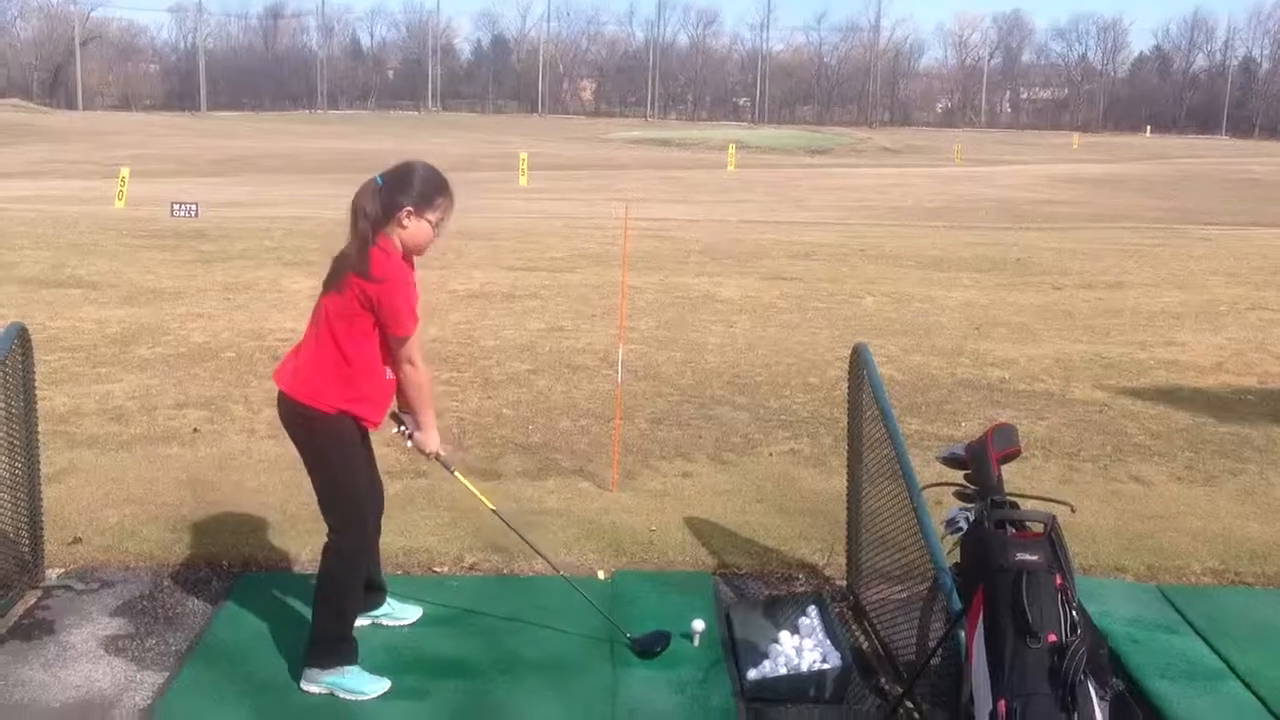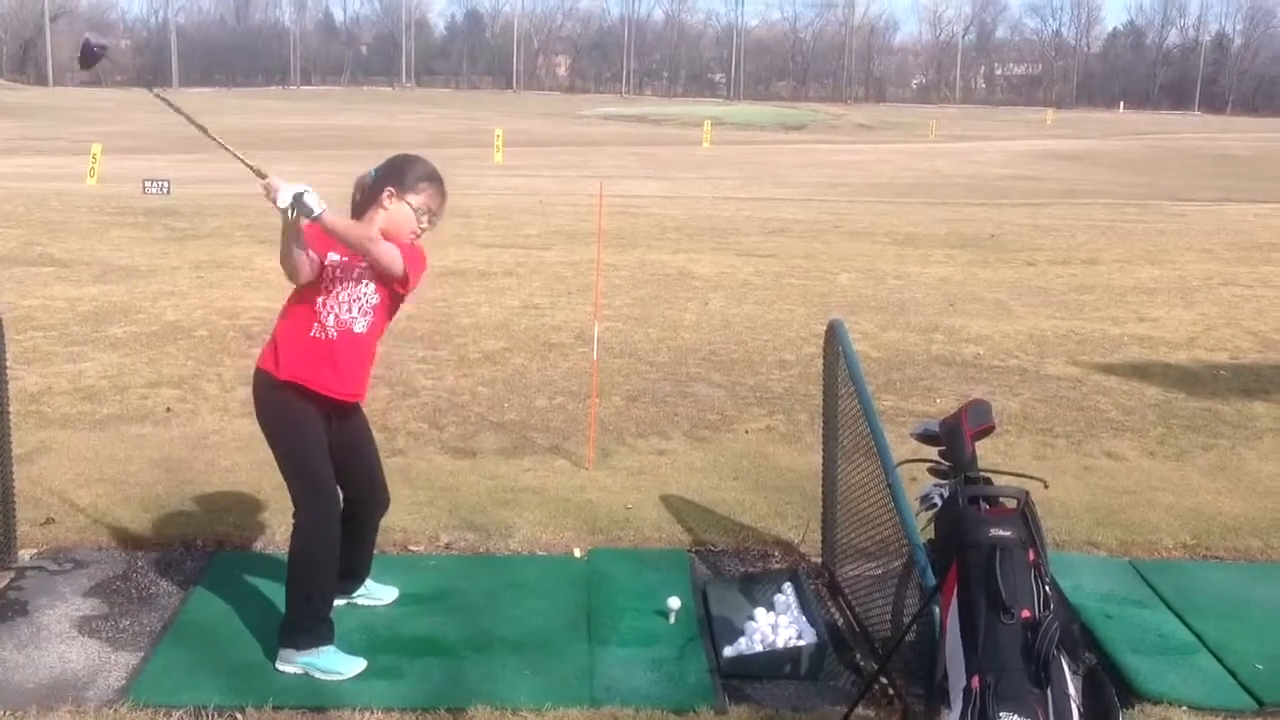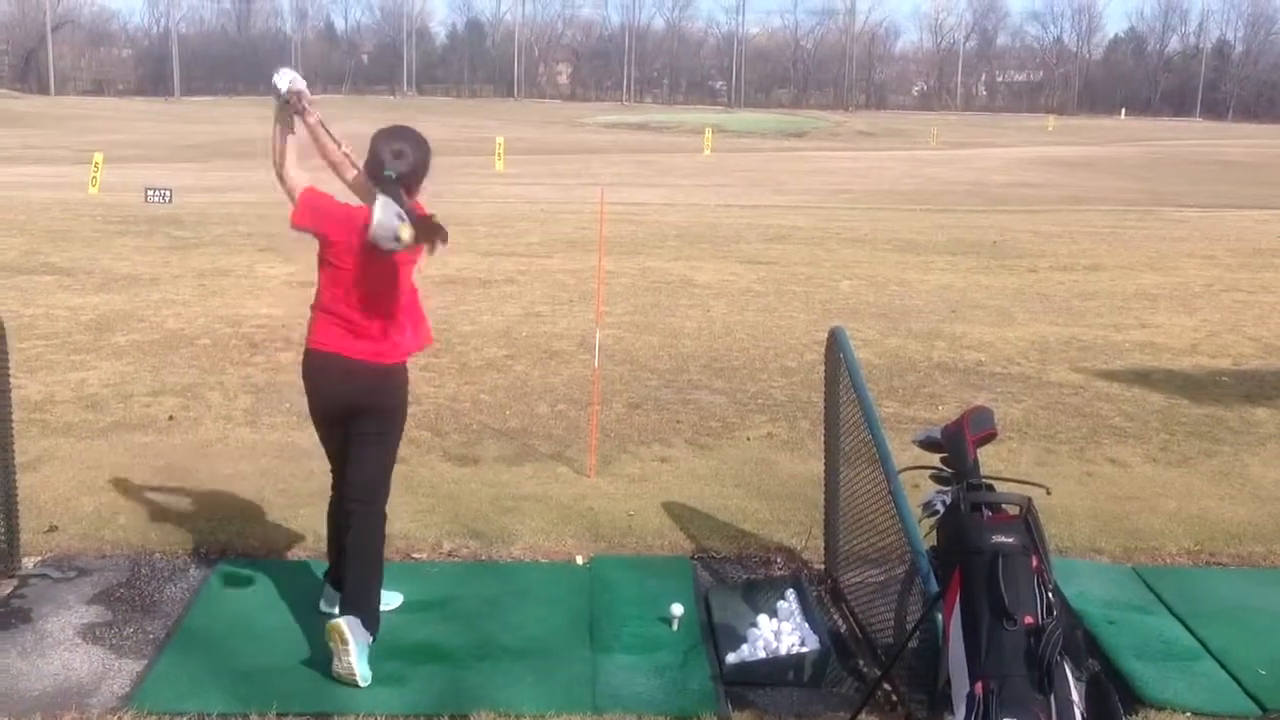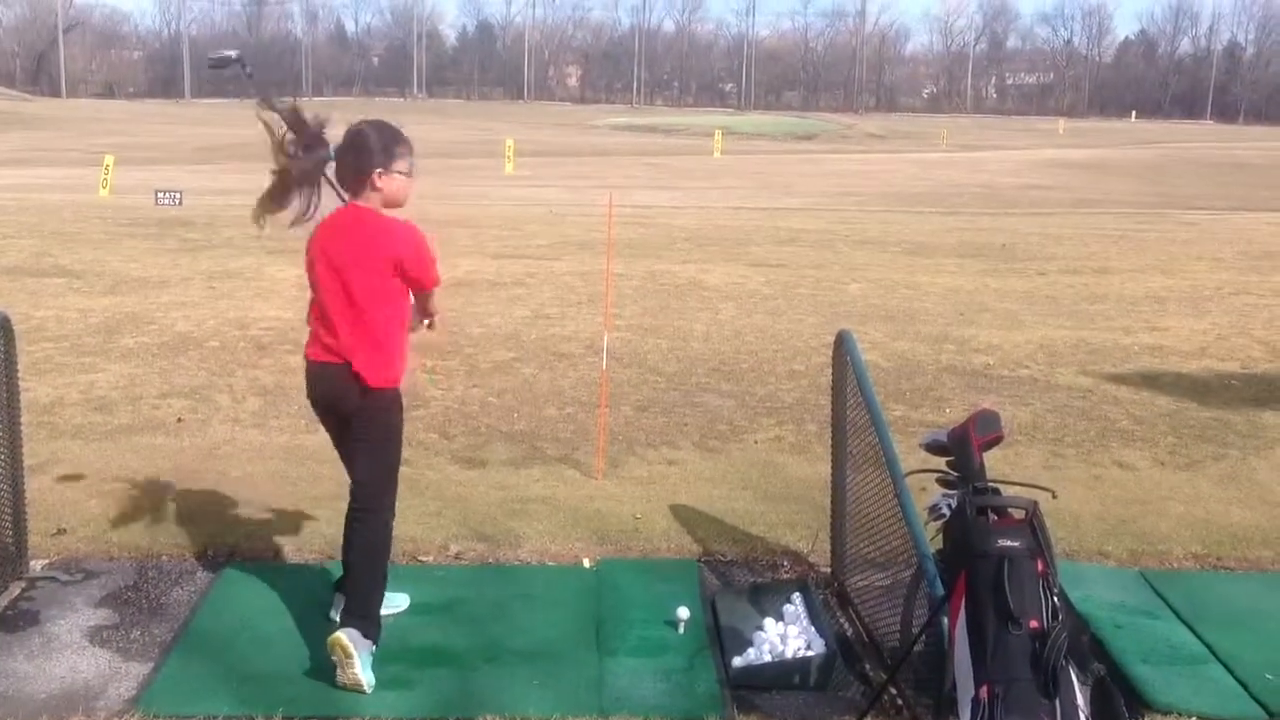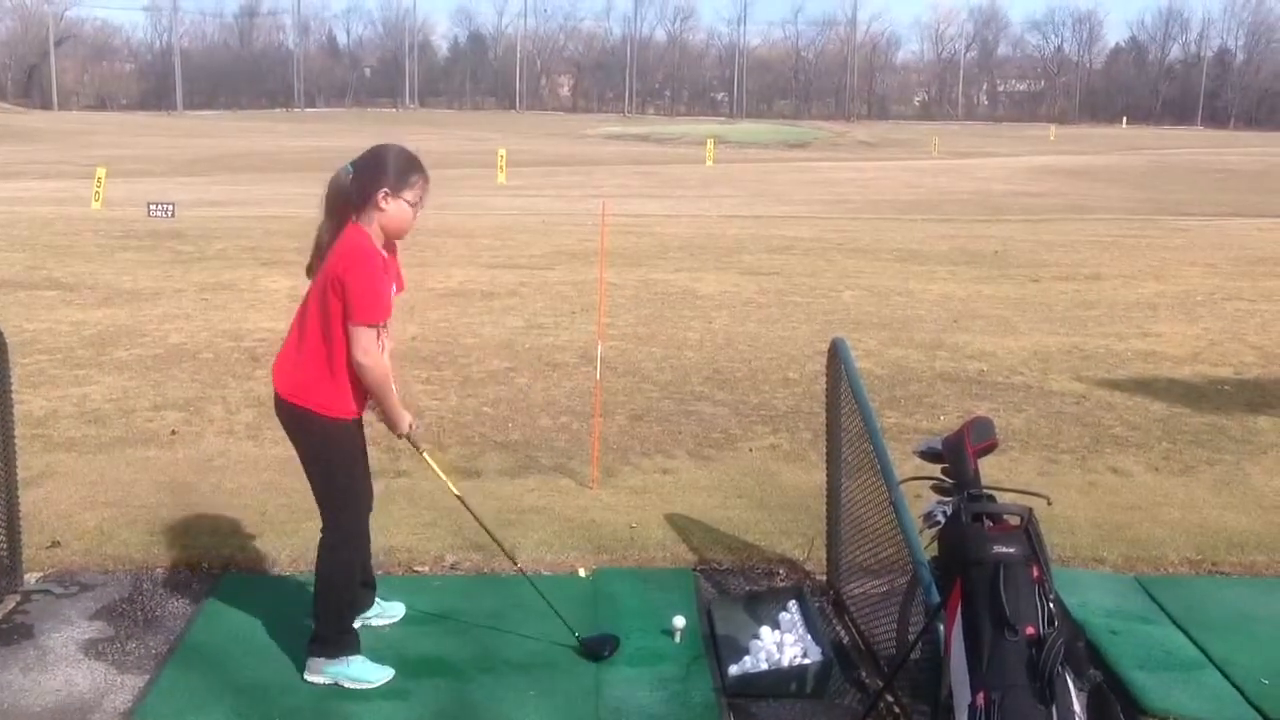
dt=1s
person 1, frame 1
left shoulder: (373, 256)
right shoulder: (389, 272)
left elbow: (387, 354)
right elbow: (410, 360)
left wrist: (407, 413)
right wrist: (427, 427)
left hip: (334, 401)
right hip: (320, 408)
left knee: (367, 502)
right knee: (351, 524)
left ankle: (366, 601)
right ankle: (326, 664)
person 1, frame 2
left shoulder: (410, 259)
right shoulder: (322, 237)
left elbow: (370, 247)
right elbow: (300, 272)
left wrist: (317, 210)
right wrist: (292, 216)
left hip: (340, 398)
right hip: (284, 389)
left knee: (370, 496)
right knee: (319, 507)
left ankle: (346, 581)
right ankle: (302, 643)
person 1, frame 3
left shoulder: (335, 219)
right shoulder: (414, 223)
left elbow: (286, 173)
right elbow: (359, 184)
left wrist: (288, 120)
right wrist: (315, 120)
left hip: (324, 369)
right hip: (381, 379)
left knee: (346, 485)
right knee: (368, 497)
left ankle: (343, 589)
right ankle: (356, 618)
person 1, frame 4
left shoulder: (326, 231)
right shoulder: (402, 237)
right elbow: (429, 306)
right wrist: (407, 320)
left hip: (324, 375)
right hip: (371, 385)
left knee: (368, 486)
right knee: (374, 503)
left ankle: (357, 592)
right ankle: (357, 628)
person 1, frame 5
left shoulder: (370, 246)
right shoulder: (363, 260)
left elbow: (373, 340)
right elbow: (363, 356)
left wrist: (391, 397)
right wrist: (393, 412)
left hip: (328, 397)
right hip: (318, 404)
left knee: (357, 502)
right knee: (344, 519)
left ankle: (358, 600)
right ankle: (331, 653)
